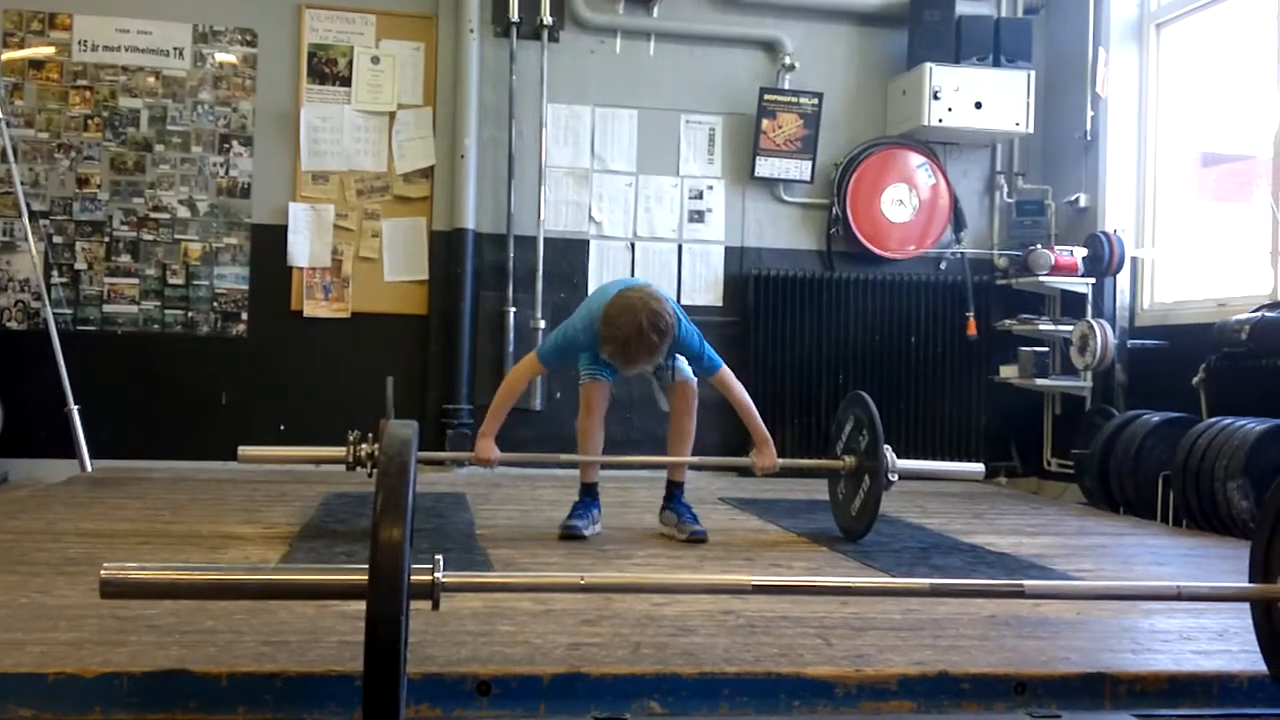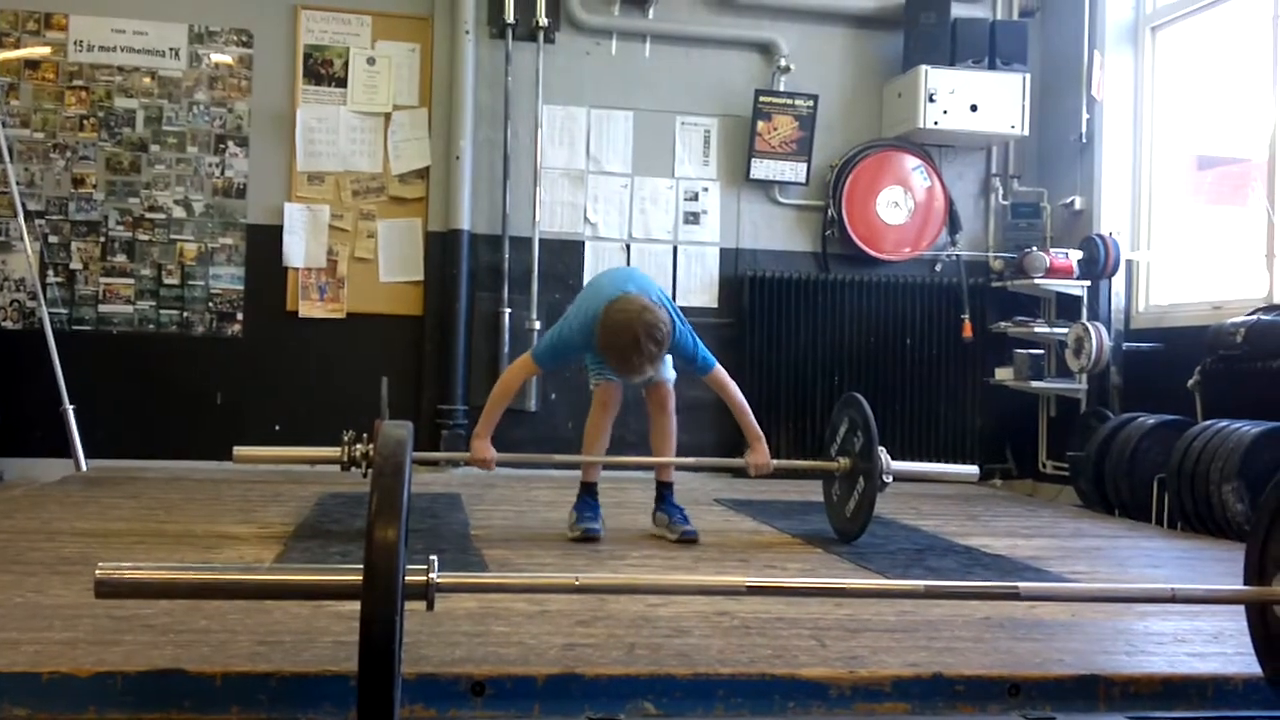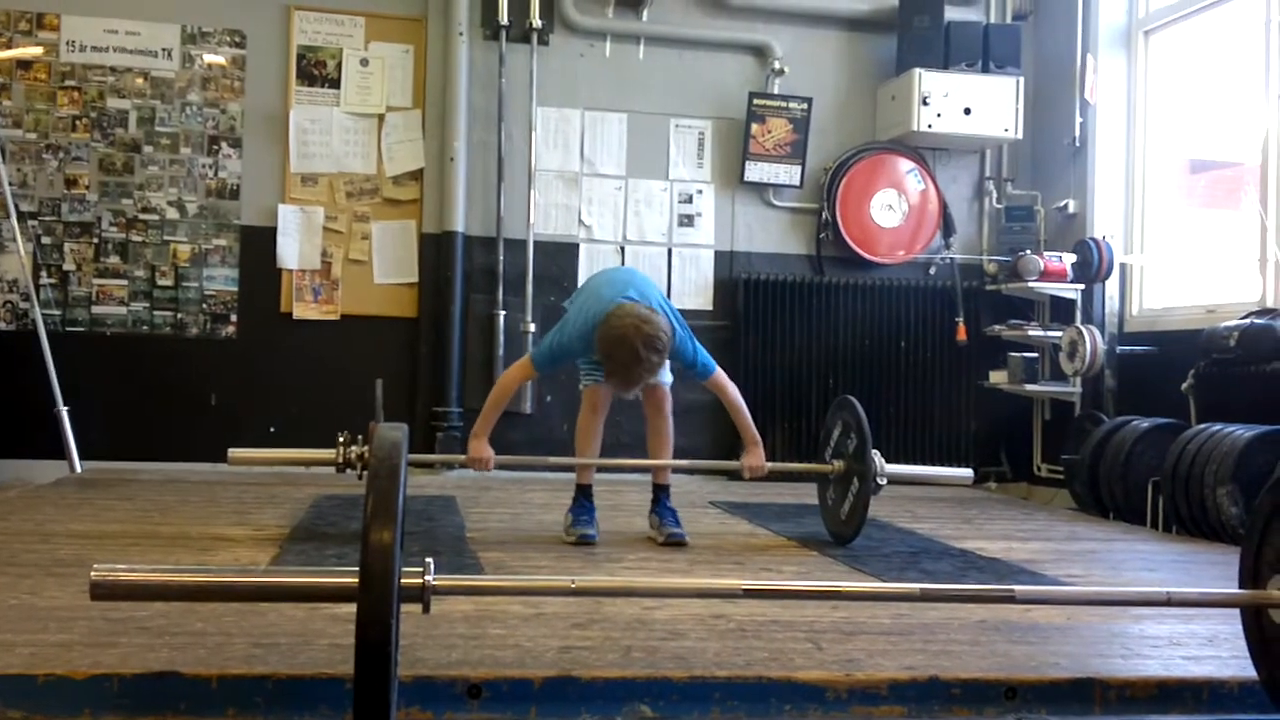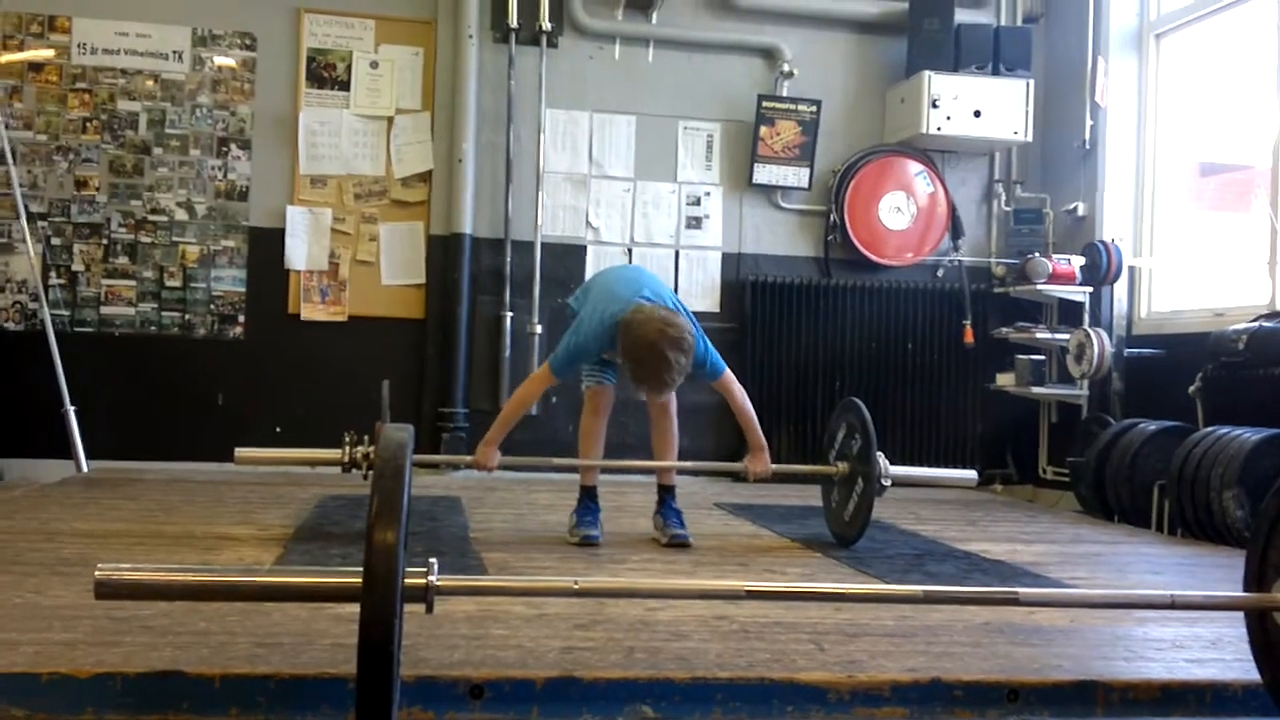
dt=0.2s
person 1, frame 1
left shoulder: (677, 329)
right shoulder: (586, 327)
left elbow: (729, 384)
right elbow: (522, 371)
left wrist: (764, 445)
right wrist: (486, 436)
left hip: (657, 339)
right hip: (604, 340)
left knee: (686, 391)
right knee: (593, 395)
left ankle: (674, 502)
right ankle: (588, 501)
person 1, frame 2
left shoulder: (670, 328)
right shoulder: (580, 327)
left elbow: (723, 381)
right elbow: (517, 372)
left wrist: (757, 443)
right wrist: (481, 437)
left hip: (649, 331)
right hip: (598, 326)
left knee: (662, 396)
right knee: (608, 395)
left ankle: (664, 501)
right ankle: (587, 499)
person 1, frame 3
left shoulder: (671, 334)
right shoulder: (578, 331)
left elbow: (724, 385)
right elbow: (515, 375)
left wrist: (754, 445)
right wrist: (479, 437)
left hip: (645, 310)
right hip: (594, 319)
left knee: (659, 398)
right knee: (596, 397)
left ankle: (661, 503)
right ankle: (582, 502)
person 1, frame 4
left shoulder: (685, 334)
right shoulder: (593, 331)
left elbow: (733, 389)
right elbow: (536, 384)
left wrist: (759, 450)
right wrist: (490, 444)
left hip: (653, 308)
right hip: (597, 303)
left knee: (665, 402)
right knee: (599, 399)
left ankle: (667, 505)
right ankle: (587, 504)
